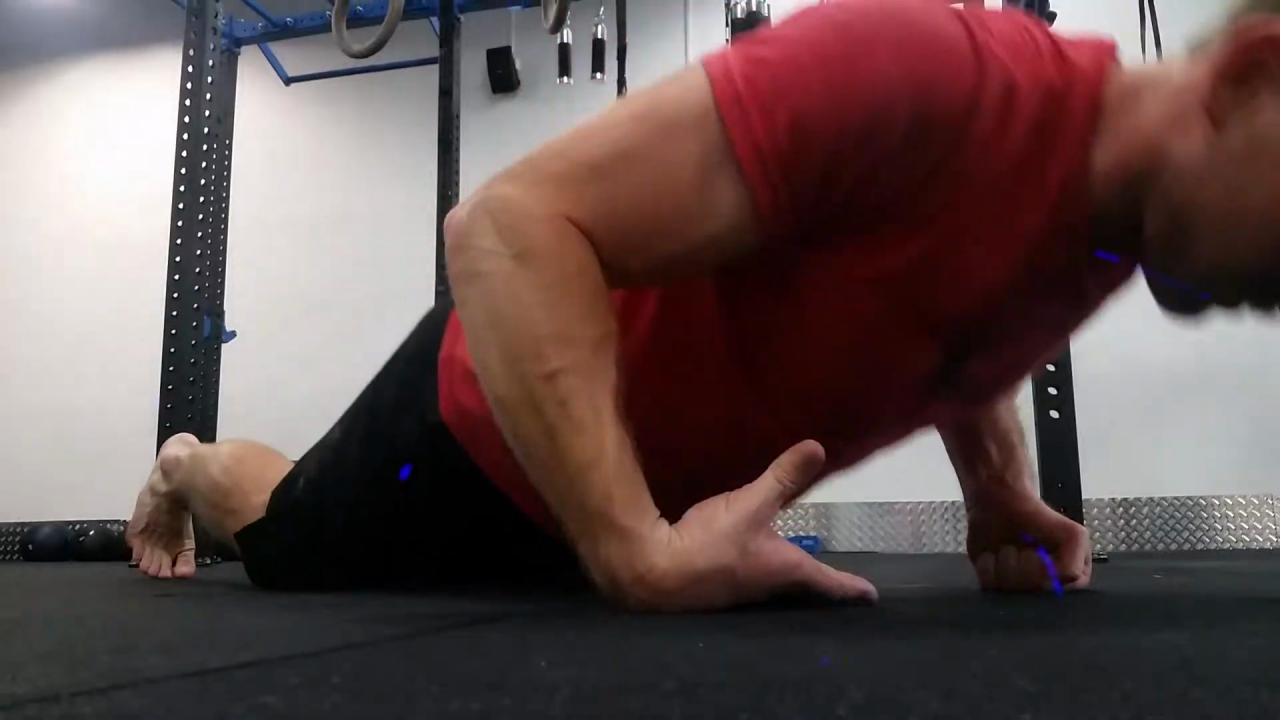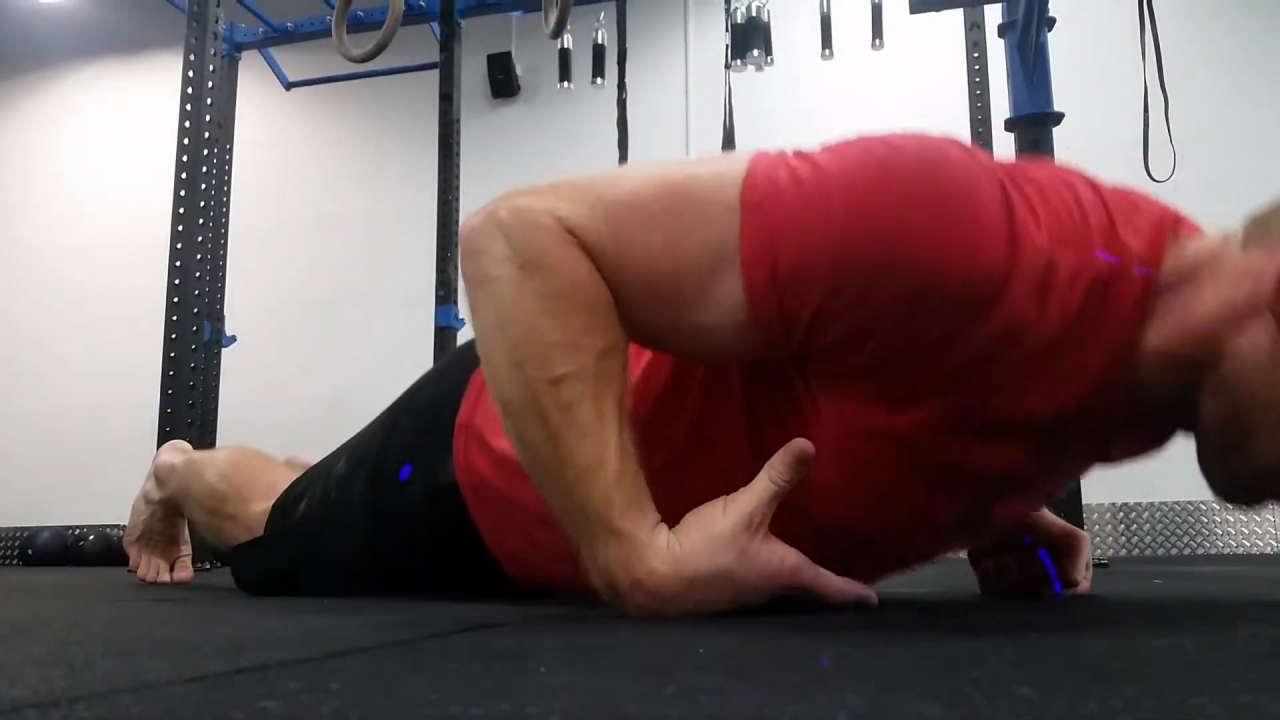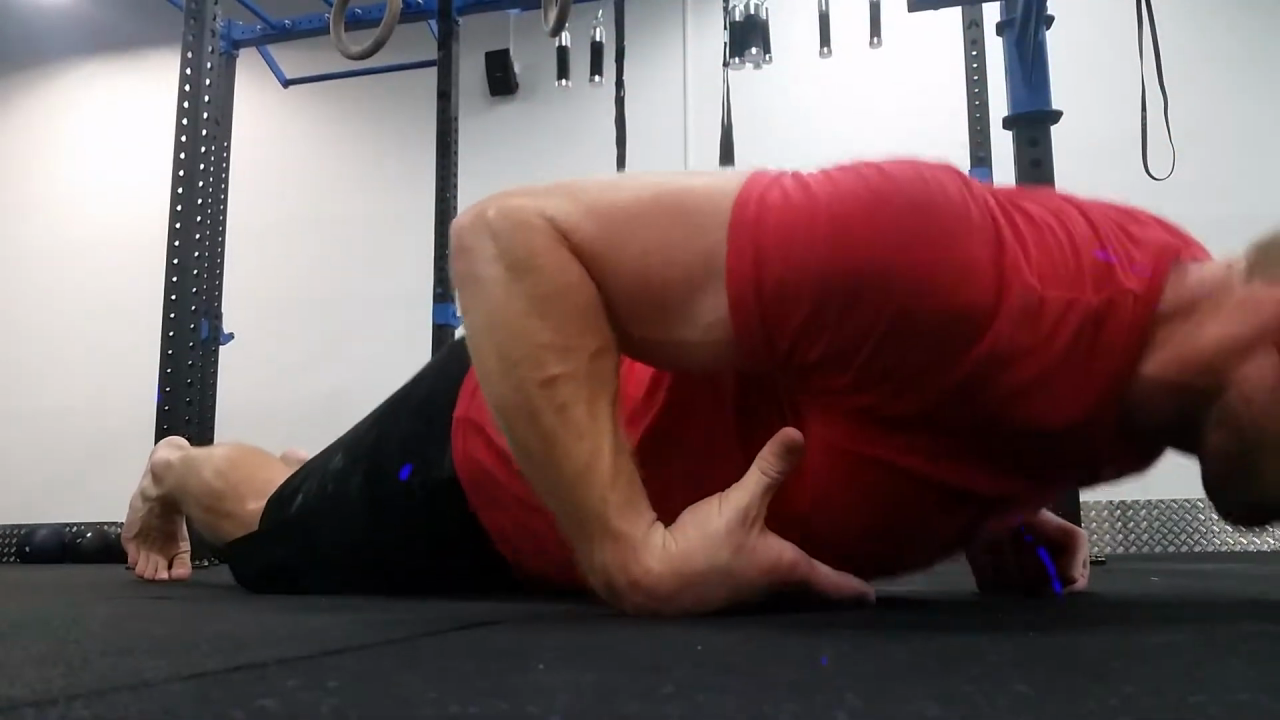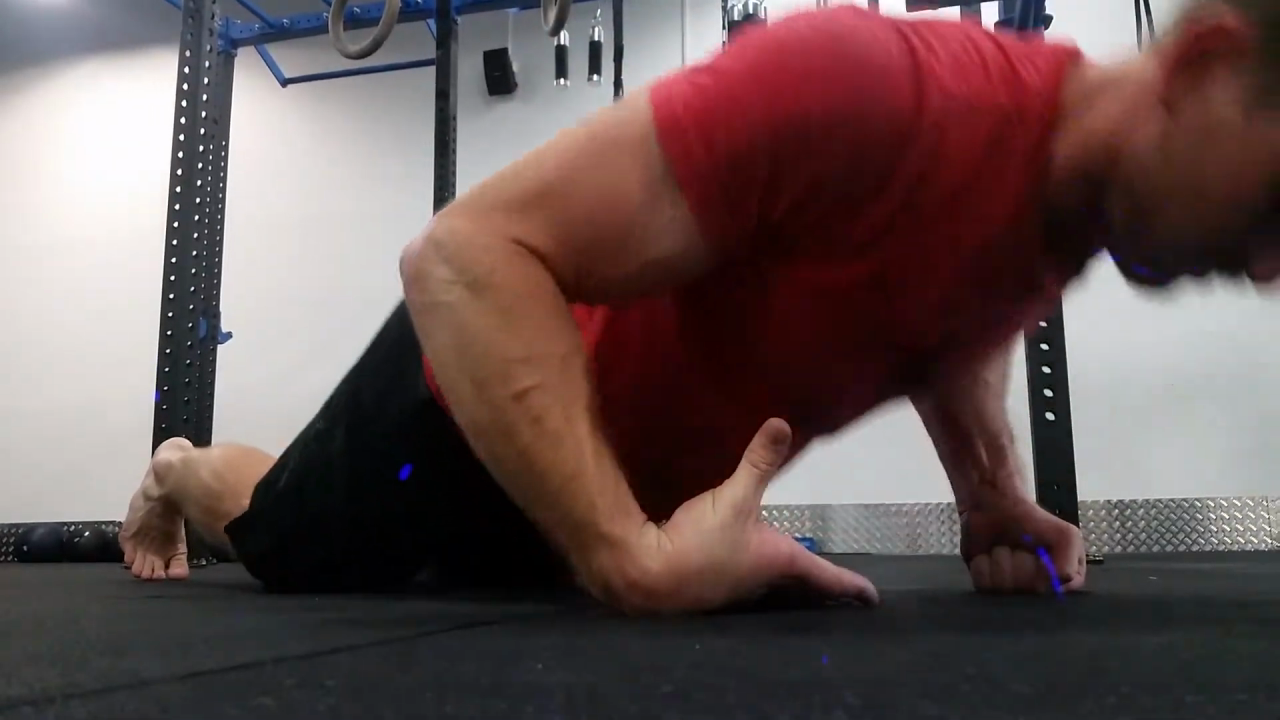
dt=0.3s
person 1, frame 1
left shoulder: (1137, 200)
right elbow: (509, 228)
left wrist: (1001, 497)
right wrist: (638, 553)
left hip: (621, 474)
right hip: (491, 427)
right knee: (289, 551)
right ankle: (186, 468)
person 1, frame 2
left shoulder: (1175, 316)
right shoulder: (972, 243)
right elbow: (520, 239)
left wrist: (999, 509)
right wrist: (640, 557)
right hip: (500, 483)
right knee: (286, 548)
right ankle: (182, 472)
person 1, frame 3
left shoulder: (1170, 311)
right shoulder: (964, 271)
right elbow: (508, 242)
left wrist: (1002, 511)
right wrist: (638, 557)
right hip: (499, 478)
right knee: (281, 549)
right ankle: (182, 471)
person 1, frame 4
left shoulder: (1095, 188)
right shoulder: (868, 93)
right elbow: (463, 253)
left wrist: (994, 498)
right wrist: (629, 554)
right hip: (472, 385)
right knee: (285, 554)
right ankle: (182, 472)
